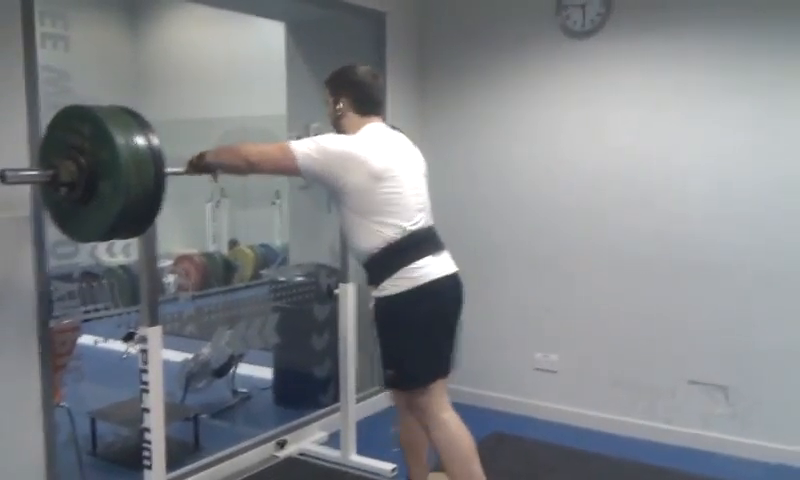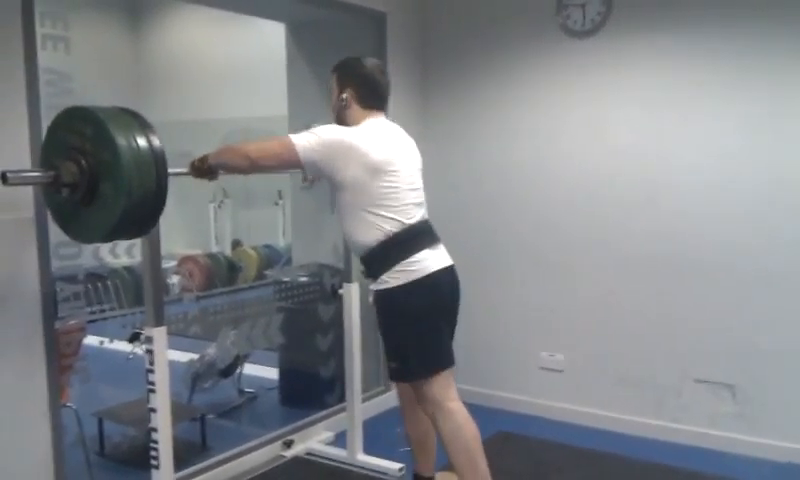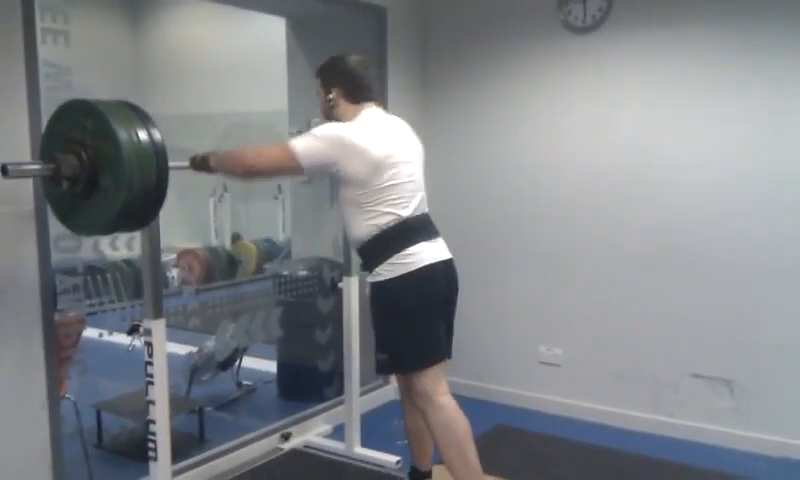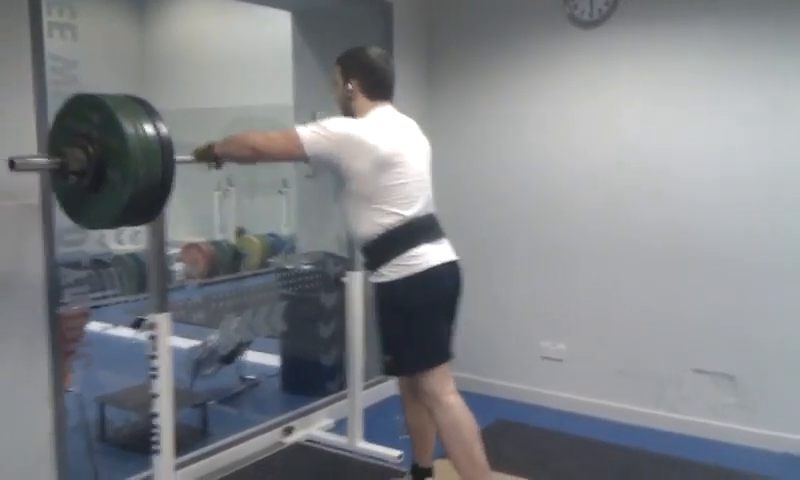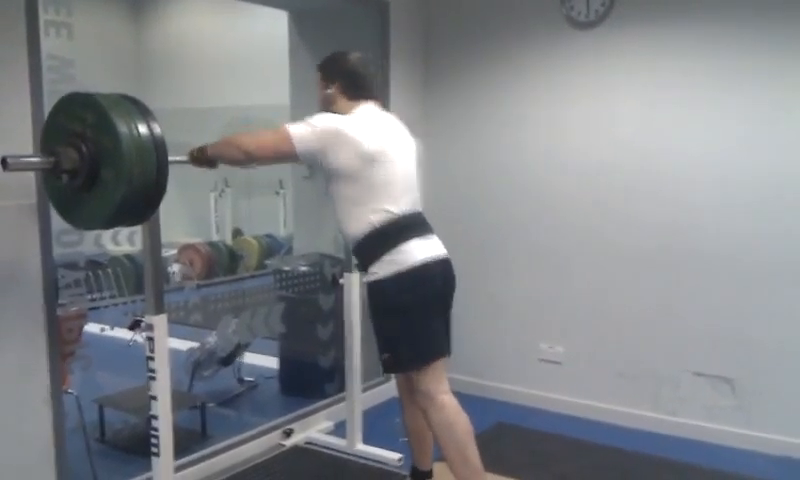
dt=0.3s
person 1, frame 1
left shoulder: (342, 150)
right shoulder: (399, 143)
left elbow: (251, 158)
left wrist: (204, 159)
left hip: (409, 291)
right hip: (437, 279)
left knee: (432, 405)
right knee: (407, 390)
person 1, frame 2
left shoulder: (341, 142)
right shoulder: (395, 136)
left elbow: (254, 156)
left wrist: (208, 161)
right wrist: (309, 170)
left hip: (408, 284)
right hip: (432, 273)
left knee: (439, 396)
right knee: (412, 386)
person 1, frame 3
left shoulder: (342, 137)
right shoulder: (395, 127)
left elbow: (257, 162)
left wrist: (209, 160)
left hip: (404, 278)
right hip: (432, 266)
left knee: (430, 391)
right knee: (413, 382)
person 1, frame 4
left shoulder: (349, 134)
right shoulder: (404, 126)
left elbow: (260, 146)
left wrist: (213, 149)
left hip: (408, 277)
right hip: (434, 266)
left knee: (436, 390)
right knee: (413, 380)
person 1, frame 5
left shoulder: (334, 130)
right shoulder: (389, 124)
left elbow: (251, 148)
left wrist: (207, 152)
left hip: (402, 275)
right hip: (427, 265)
left knee: (432, 390)
right knee: (413, 381)
